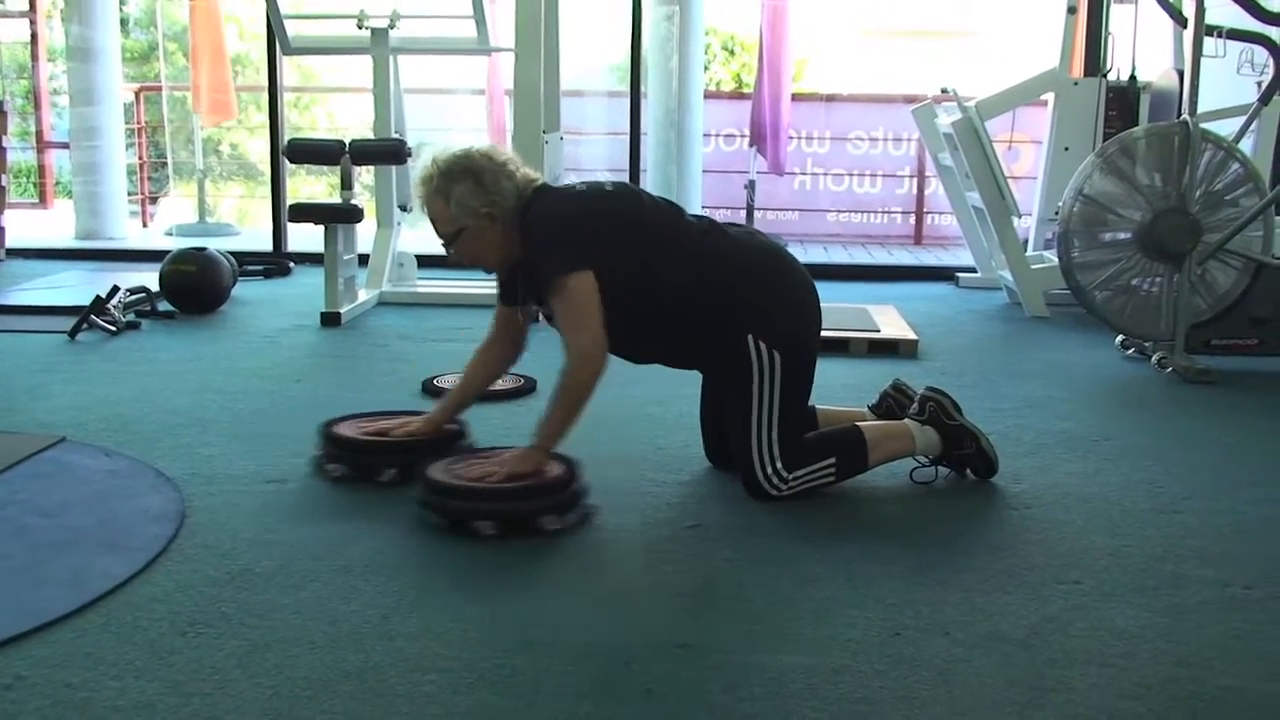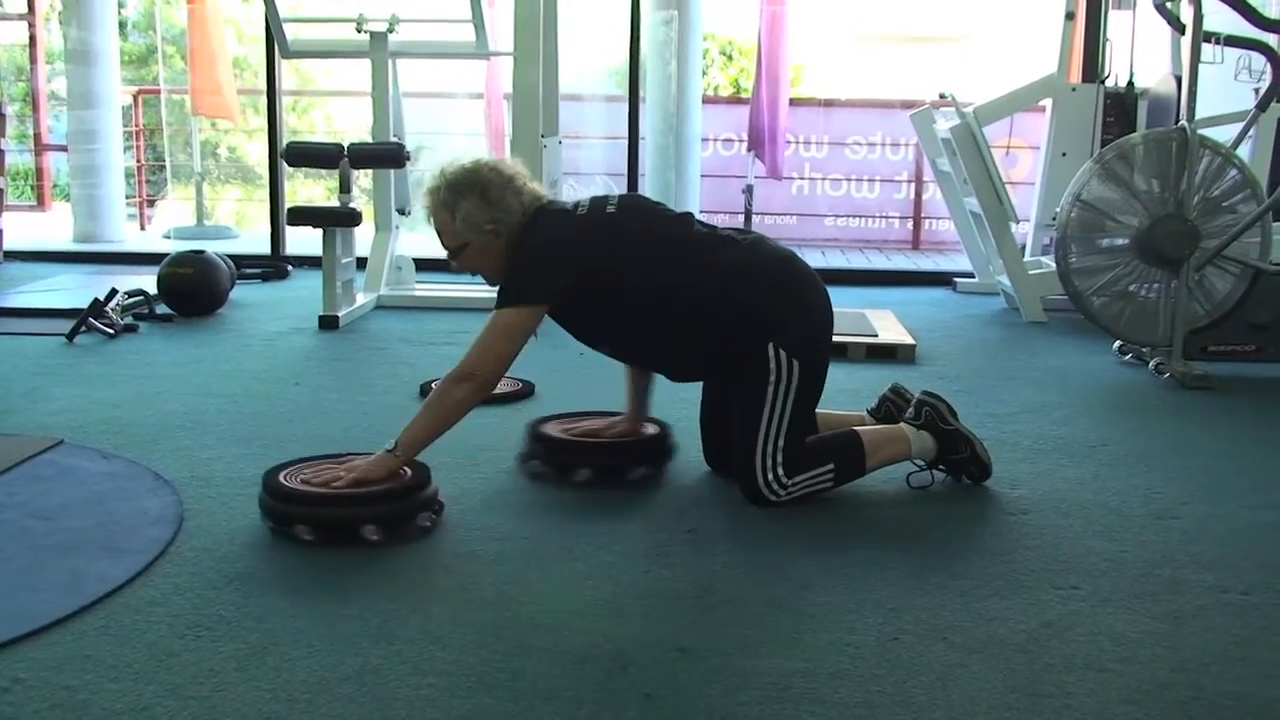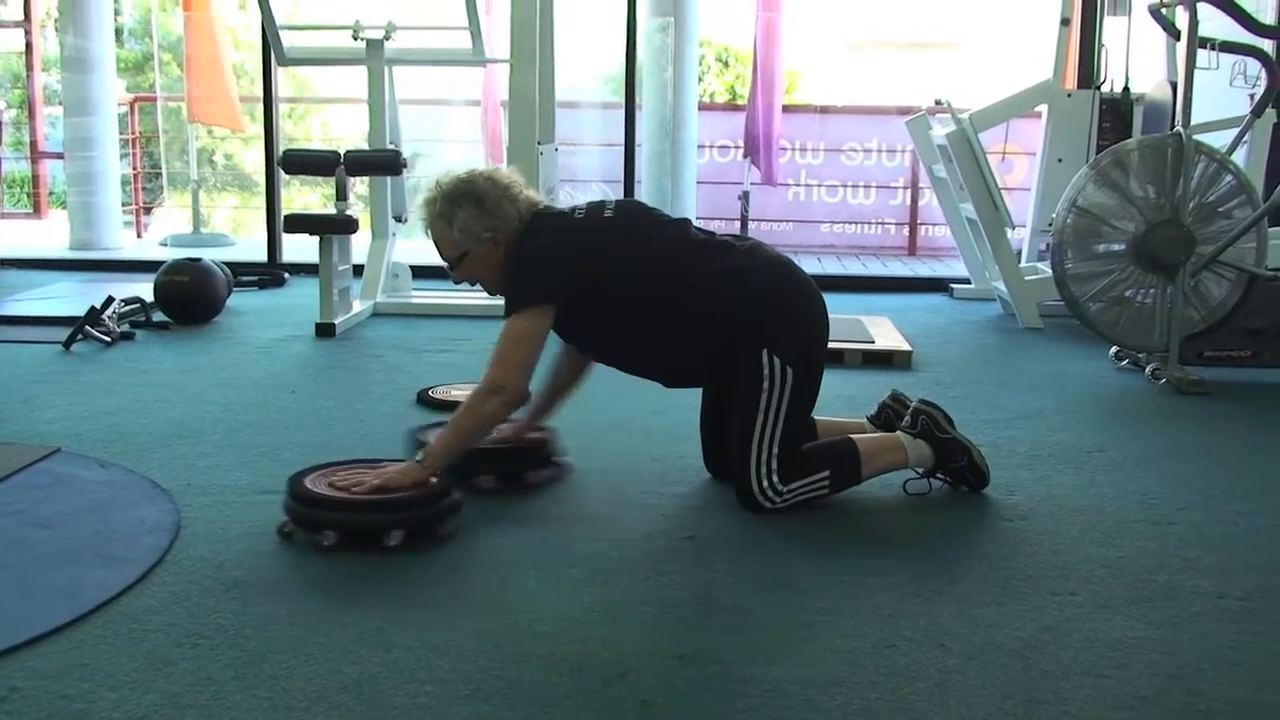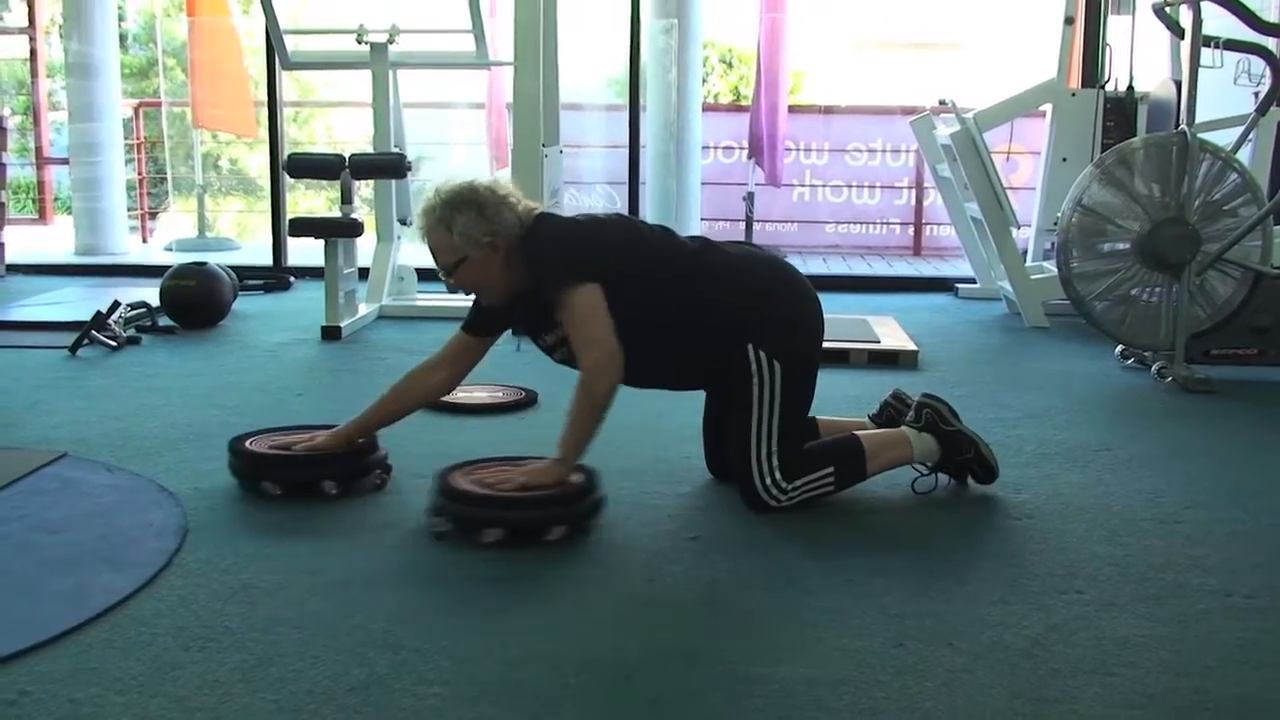
dt=0.5s
person 1, frame 1
left shoulder: (553, 228)
right shoulder: (521, 246)
left elbow: (586, 358)
right elbow: (503, 343)
left wrist: (536, 451)
right wrist: (438, 417)
left hip: (766, 309)
right hip: (744, 309)
left knee: (772, 475)
right knee: (729, 453)
left ankle: (927, 436)
right ankle: (892, 410)
person 1, frame 2
left shoulder: (544, 253)
right shoulder: (562, 236)
left elbow: (472, 379)
left wrist: (391, 458)
right wrist: (636, 413)
left hip: (781, 317)
right hip: (754, 313)
left knee: (769, 479)
right knee: (728, 456)
left ankle: (919, 438)
right ankle: (888, 414)
person 1, frame 3
left shoulder: (539, 257)
right shoulder: (557, 241)
left elbow: (499, 390)
right elbow: (586, 343)
left wrist: (420, 469)
right wrist: (533, 419)
left hip: (776, 321)
right hip: (753, 317)
left knee: (764, 486)
right knee: (726, 462)
left ankle: (918, 447)
right ankle: (887, 422)
person 1, frame 4
left shoulder: (554, 253)
right shoulder: (510, 284)
left elbow: (602, 367)
right elbow: (439, 370)
left wrist: (562, 464)
right wrist: (346, 434)
left hip: (771, 318)
right hip: (748, 323)
left knee: (770, 485)
right knee: (729, 462)
left ankle: (923, 443)
right ankle: (892, 419)
